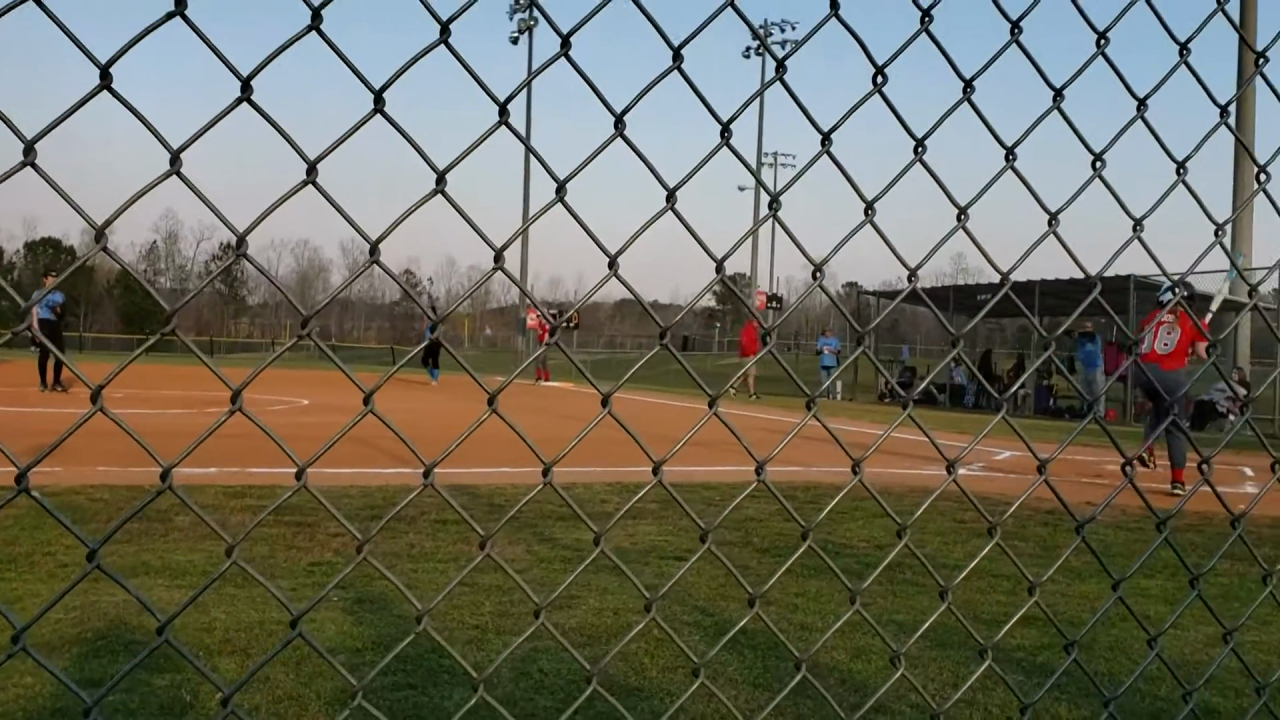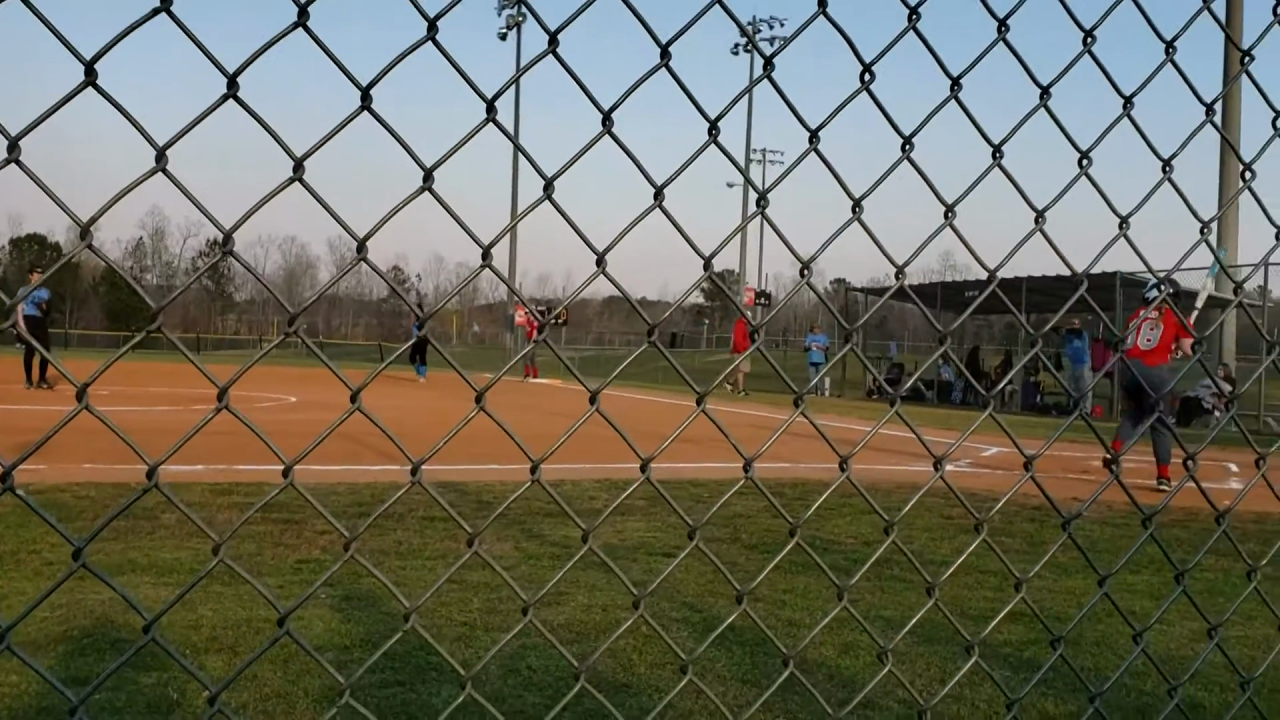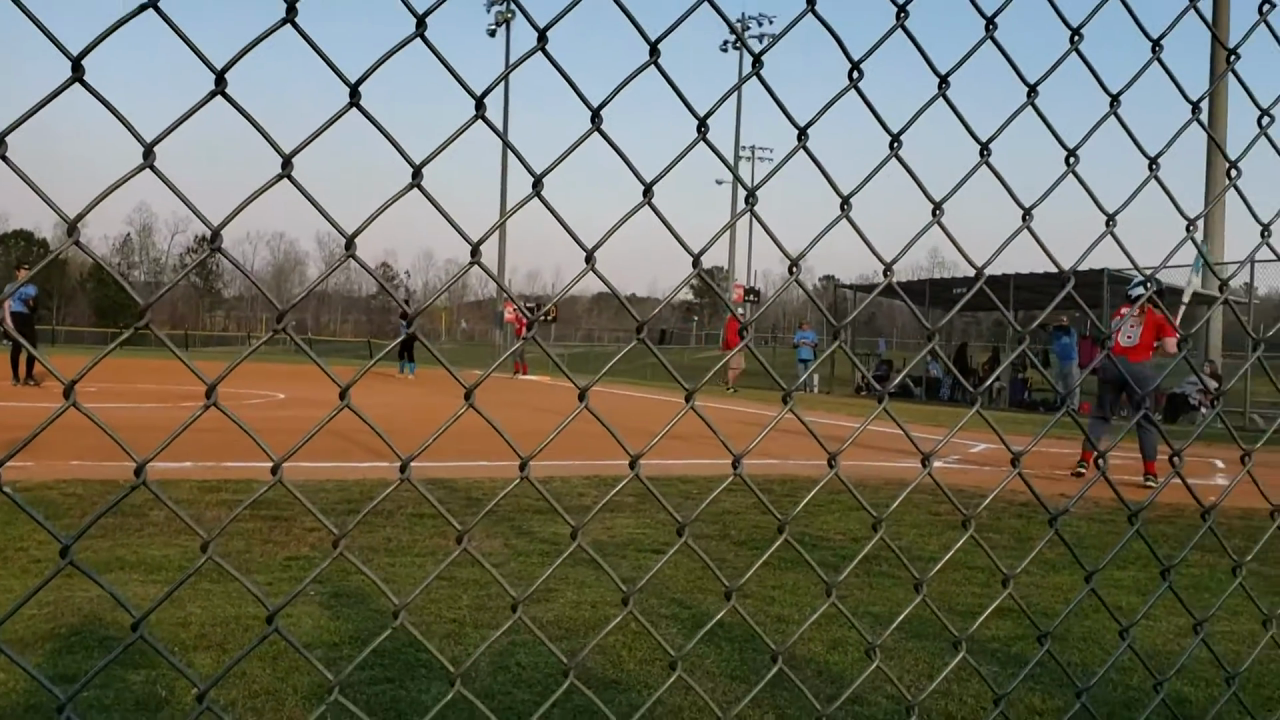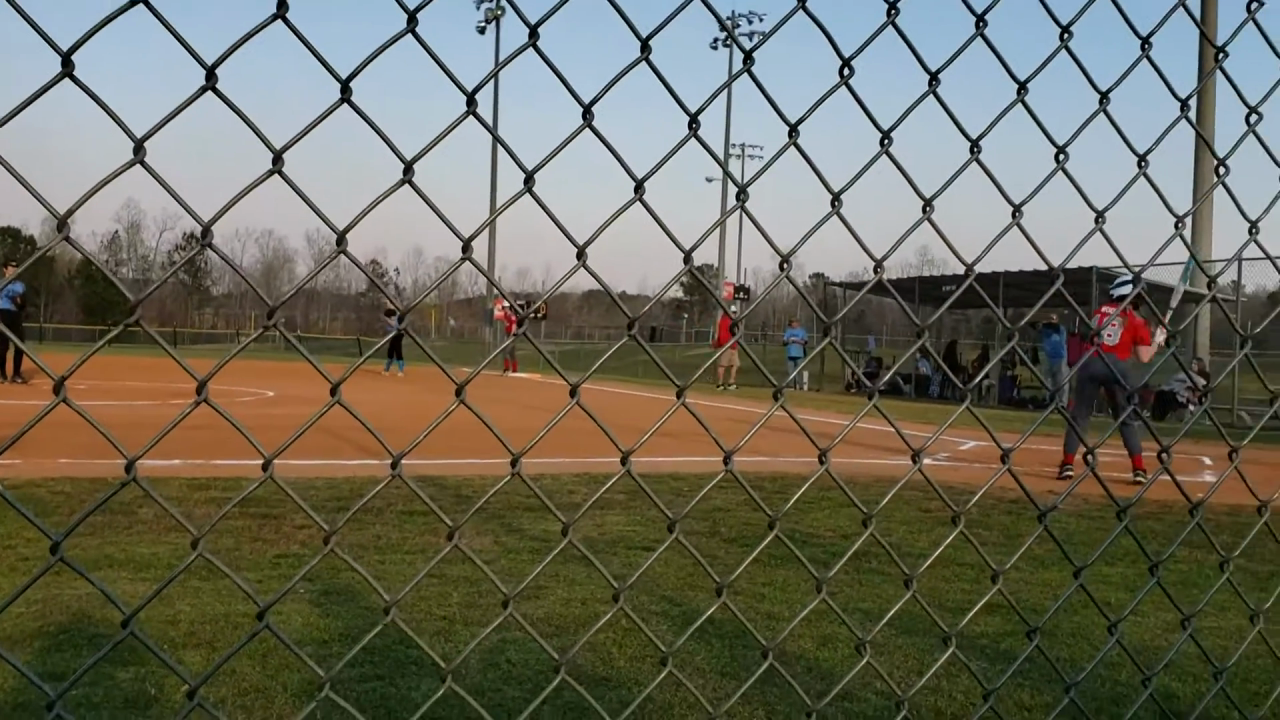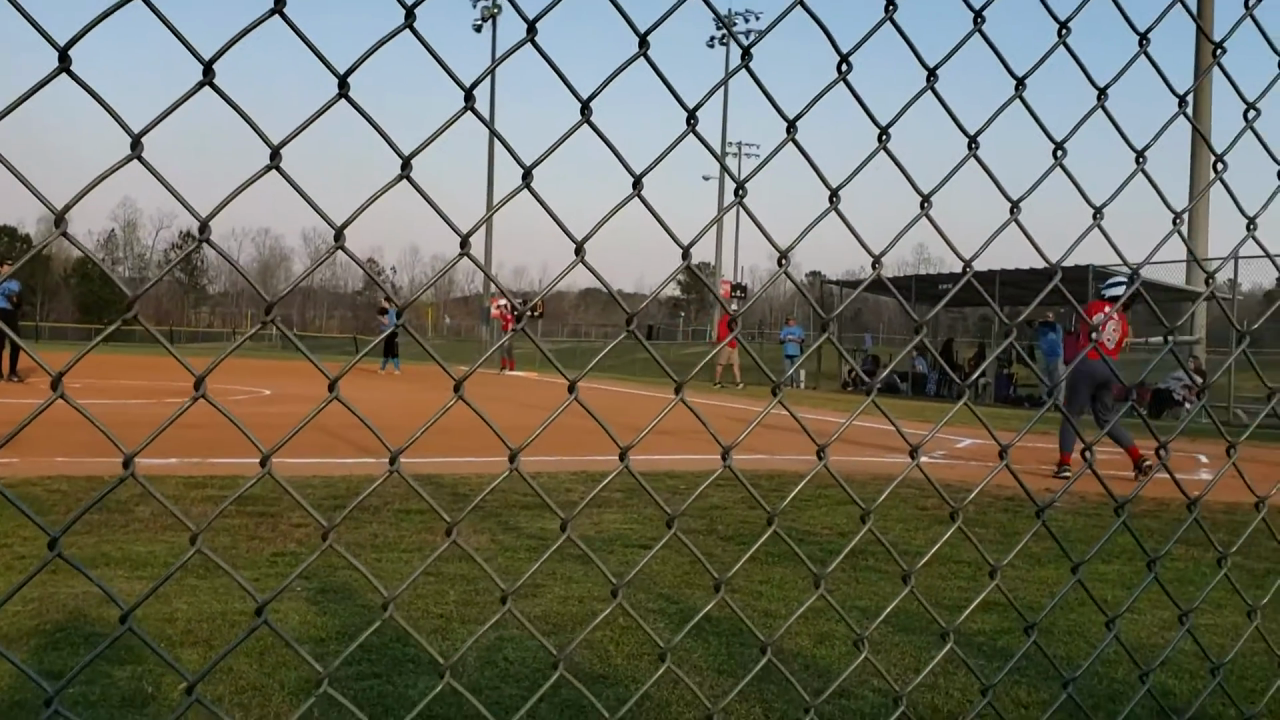
dt=0.1s
person 1, frame 1
left shoulder: (1151, 317)
right shoulder: (1193, 322)
left elbow: (1138, 346)
right elbow: (1203, 354)
right wrist: (1189, 345)
left hip: (1145, 372)
right hip: (1172, 376)
left knee: (1159, 411)
right knee: (1175, 427)
left ankle: (1147, 450)
right ankle: (1177, 481)
person 1, frame 2
left shoulder: (1136, 314)
right shoulder: (1176, 318)
right elbow: (1187, 350)
right wrist: (1185, 337)
left hip: (1128, 368)
right hip: (1156, 372)
left knee: (1132, 415)
right knee: (1160, 424)
left ankle: (1113, 454)
right ankle: (1163, 477)
person 1, frame 3
left shoulder: (1119, 312)
right shoulder: (1159, 317)
right elbow: (1171, 349)
right wrist: (1172, 333)
left hip: (1110, 365)
right hip: (1138, 369)
left knee: (1101, 415)
right knee: (1145, 420)
left ankle: (1084, 462)
right ankle: (1150, 473)
person 1, frame 4
left shoulder: (1101, 310)
right shoulder: (1137, 321)
right elbow: (1144, 357)
right wrist: (1158, 341)
left hip: (1091, 364)
right hip: (1118, 369)
left knee: (1079, 415)
right knee: (1127, 420)
left ankle: (1067, 465)
right ankle: (1139, 469)
person 1, frame 5
left shoulder: (1093, 306)
right shoulder: (1124, 322)
left elbow: (1083, 332)
left hip: (1086, 365)
right hip: (1107, 369)
left knee: (1071, 415)
right knee: (1106, 419)
left ankle: (1064, 465)
right ankle: (1139, 460)
